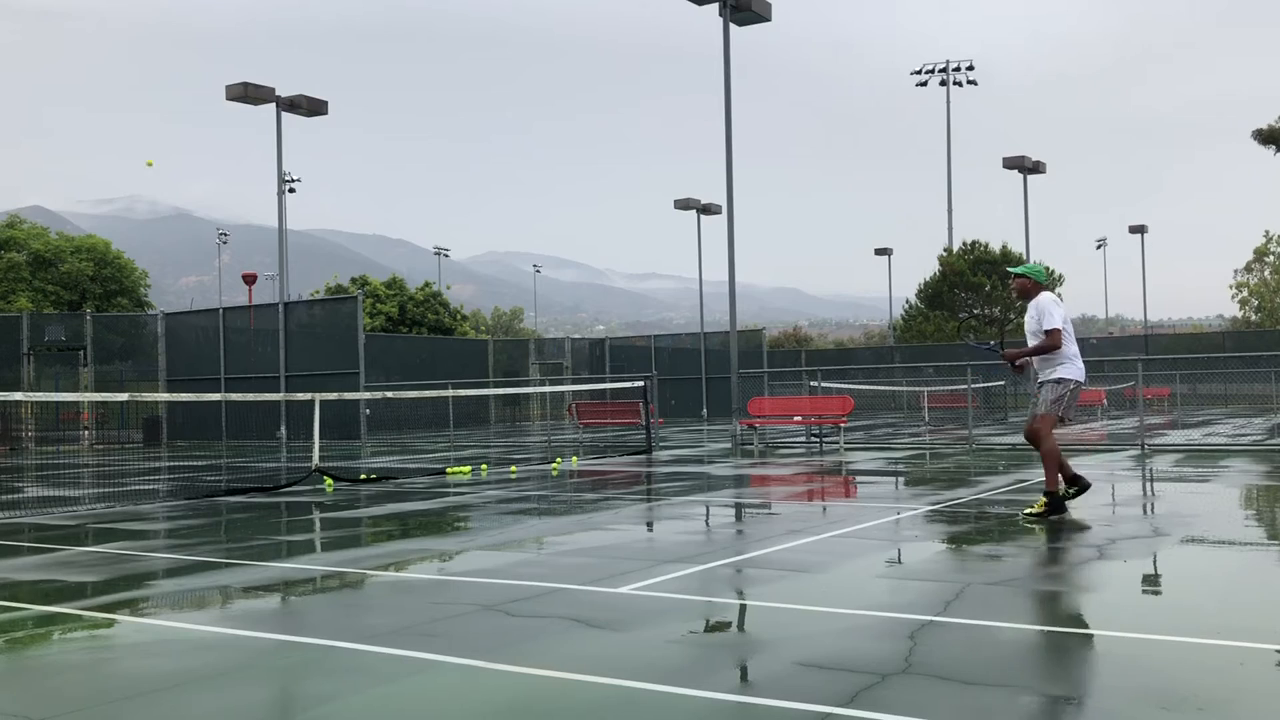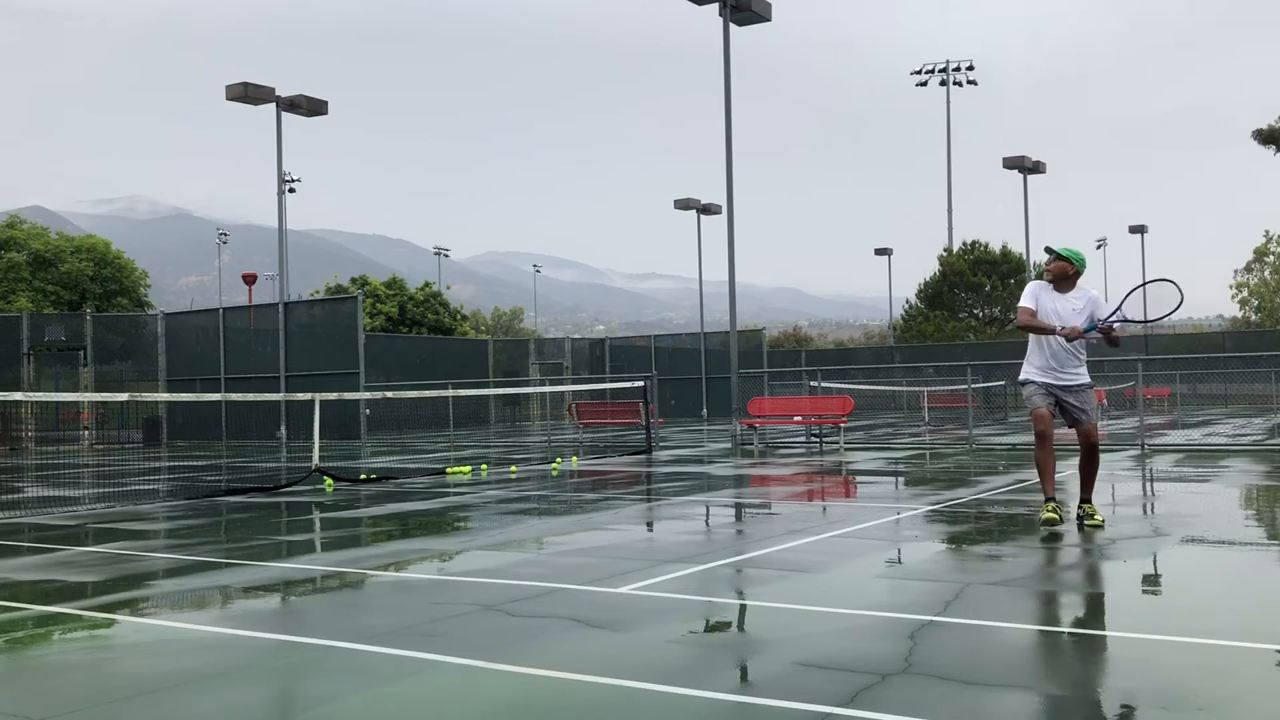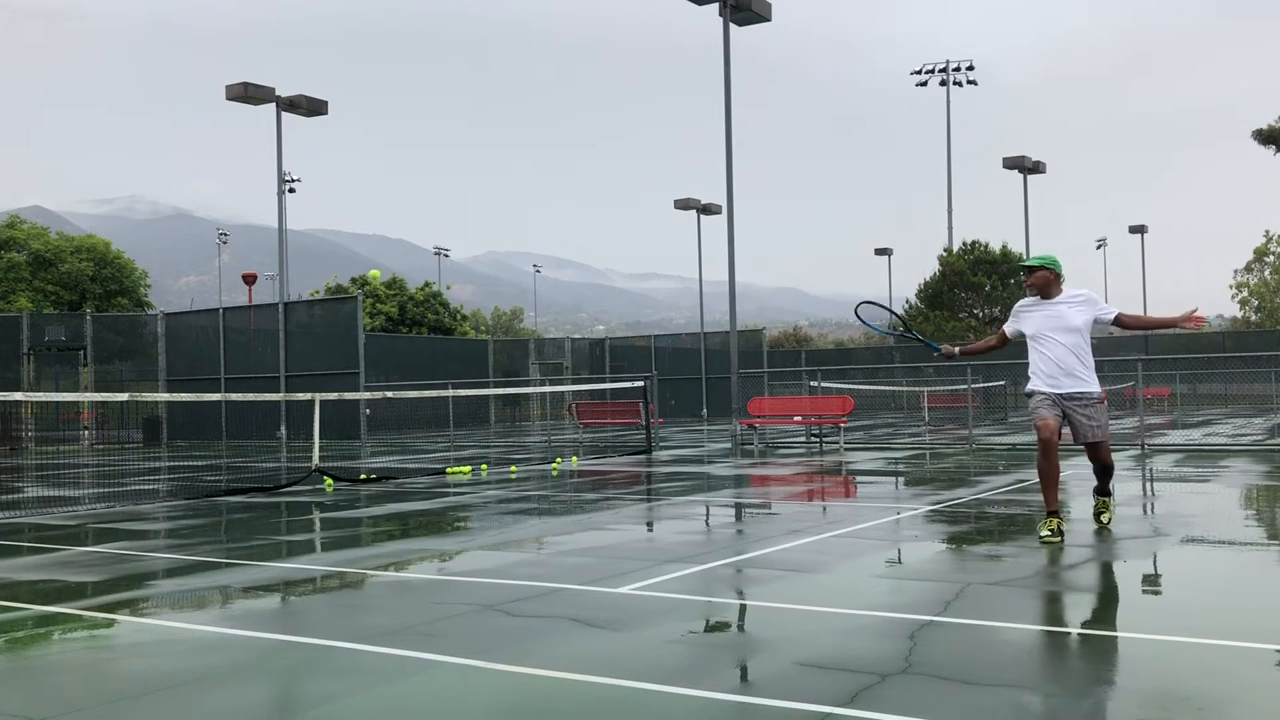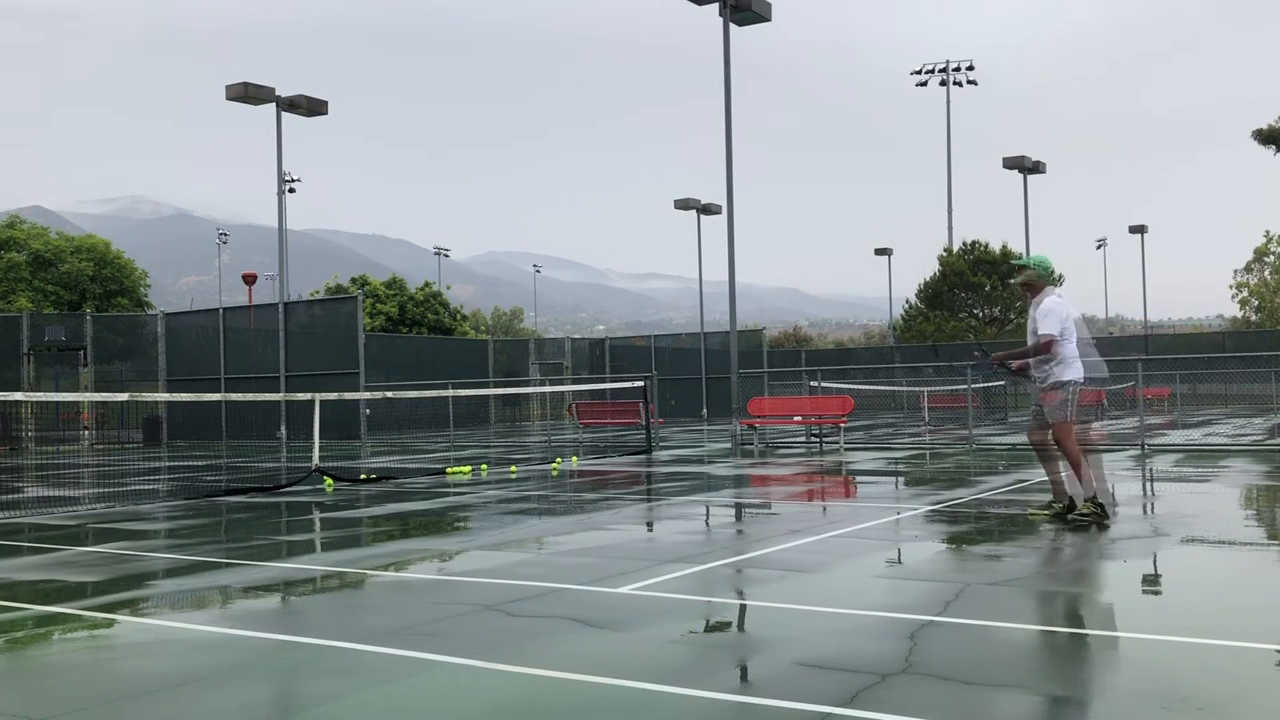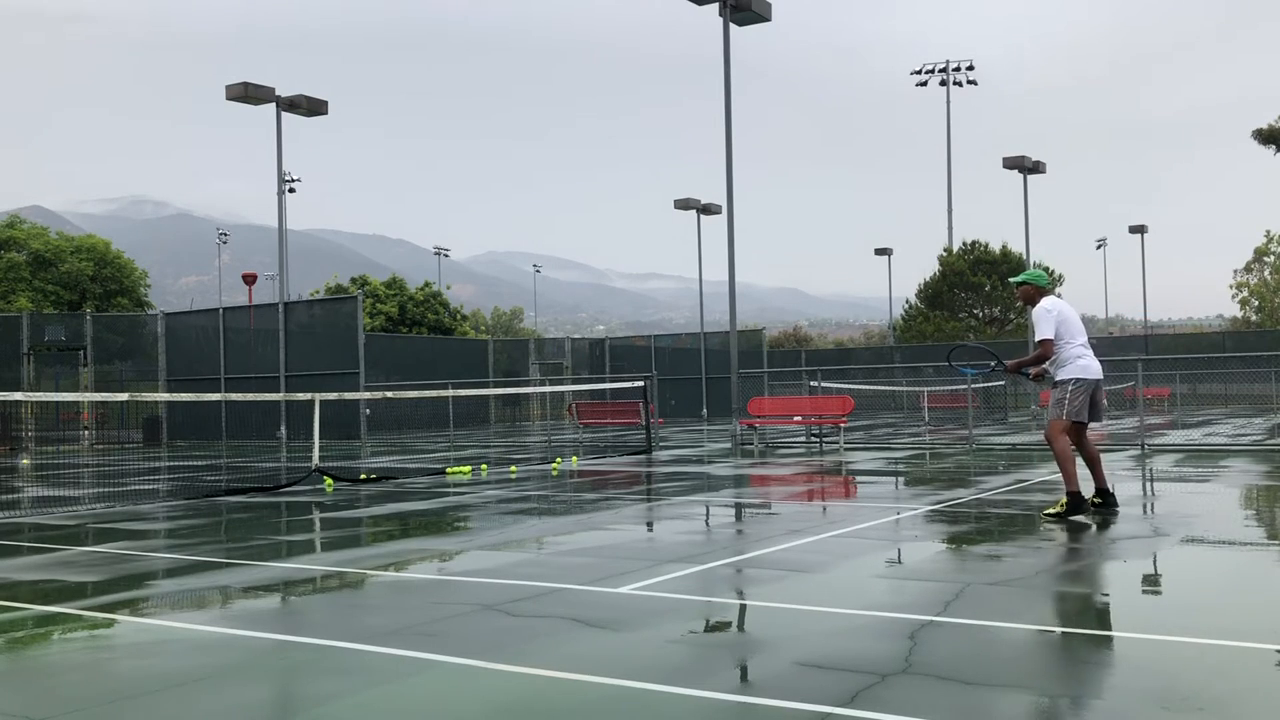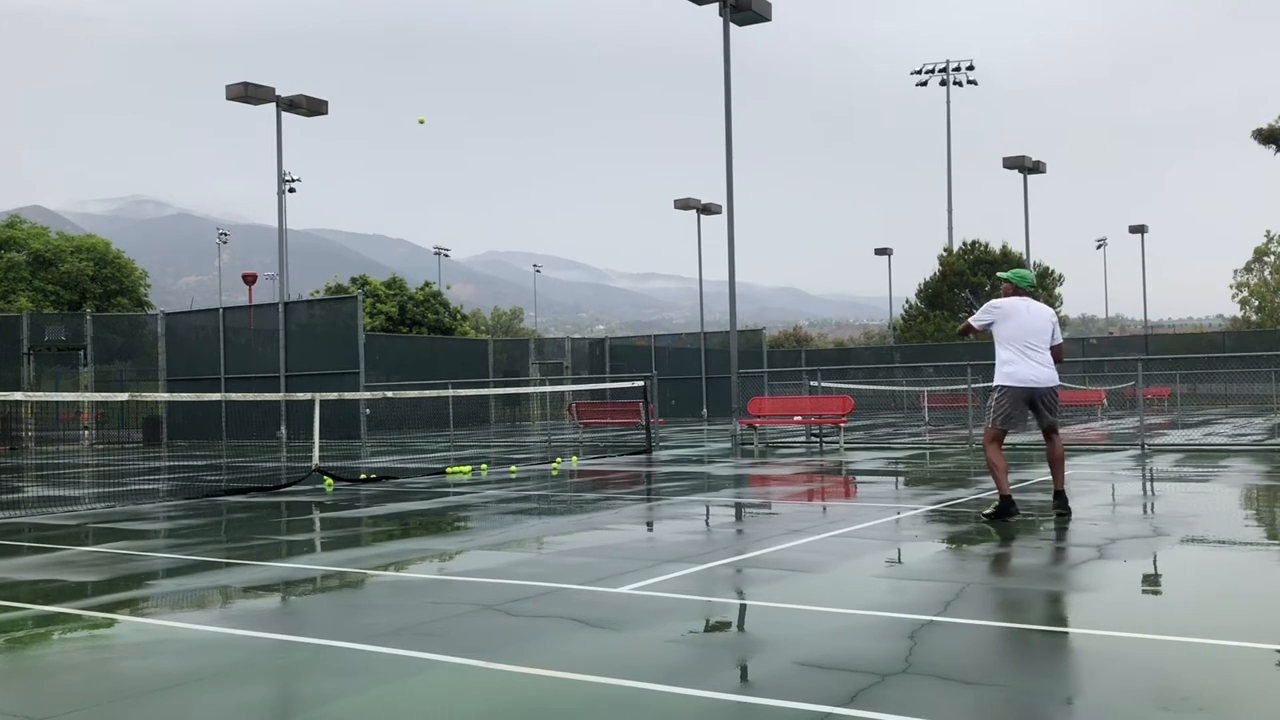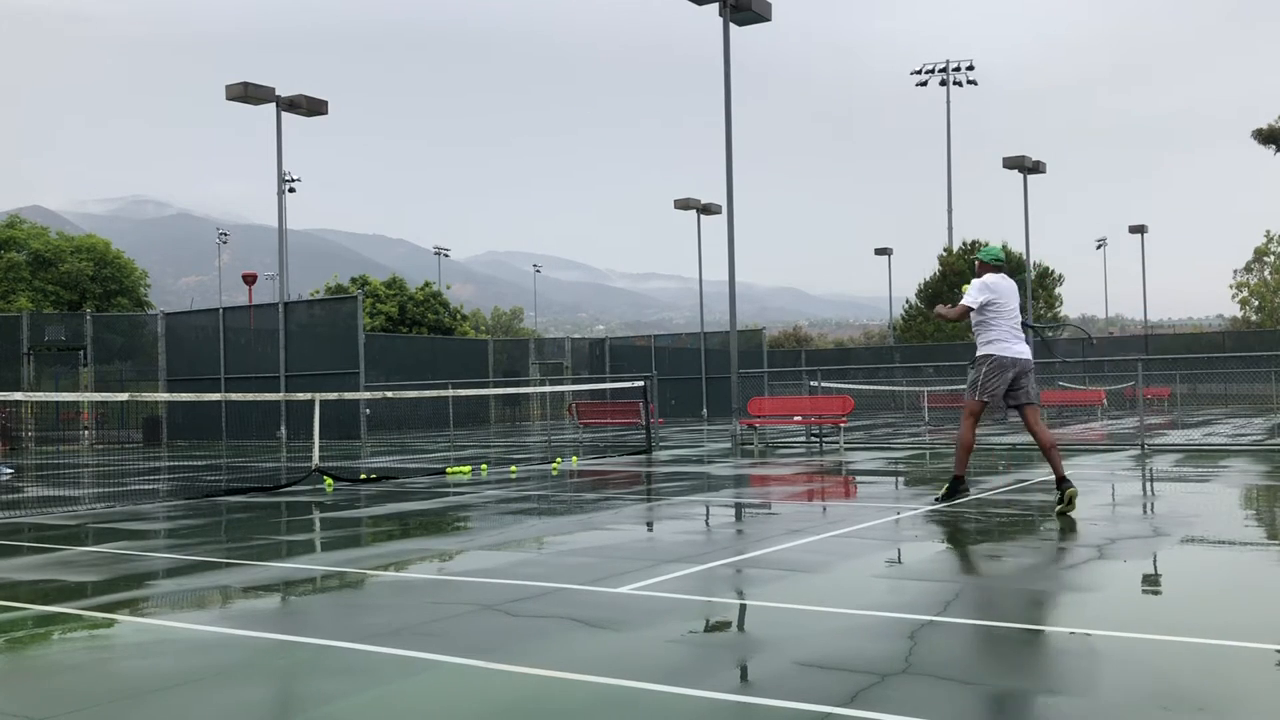
dt=0.7s
person 1, frame 1
left shoulder: (1047, 302)
right shoulder: (1032, 306)
left elbow: (1056, 342)
left wrist: (1019, 354)
right wrist: (1023, 360)
left hip: (1064, 375)
right hip: (1048, 377)
left knee: (1042, 430)
right knee: (1032, 434)
left ankle: (1052, 497)
right ankle: (1073, 479)
person 1, frame 2
left shoulder: (1091, 299)
right shoulder: (1035, 289)
left elbow: (1113, 341)
right elbow: (1022, 320)
left wrist: (1108, 333)
right wrist: (1060, 330)
left hip: (1076, 381)
right hip: (1037, 379)
left knee: (1090, 440)
right knee: (1043, 429)
left ankle: (1085, 505)
right ankle: (1050, 503)
person 1, frame 3
left shoulder: (1085, 300)
right shoulder: (1022, 308)
left elbow: (1123, 320)
right elbow: (997, 341)
left wrist: (1174, 322)
right wrist: (958, 351)
left hip: (1084, 392)
right hip: (1043, 393)
left knee: (1101, 458)
right knee: (1048, 440)
left ankle: (1103, 492)
right ankle: (1052, 517)
person 1, frame 4
left shoulder: (1050, 302)
right shoulder: (1040, 302)
left elbow: (1046, 347)
left wrist: (1007, 357)
right wrist: (1028, 364)
left hip: (1063, 380)
right hip: (1048, 382)
left knee: (1062, 437)
right knee: (1037, 438)
left ankle: (1091, 501)
right ankle: (1062, 499)
person 1, frame 5
left shoulder: (1042, 308)
right shoulder: (1058, 304)
left elbow: (1045, 351)
left wrist: (1019, 364)
right wrist: (1046, 369)
left hip: (1075, 376)
right hip: (1090, 373)
left knee: (1055, 433)
right knee: (1077, 435)
left ankle: (1074, 498)
right ankle: (1104, 495)
person 1, frame 6
left shoulder: (996, 306)
right shoulder: (1048, 312)
left elbow: (964, 329)
right elbow: (1058, 356)
left wrist: (978, 324)
left hip: (1010, 383)
right hip: (1046, 381)
left knee: (992, 442)
right knee: (1052, 435)
left ankle: (1006, 501)
right ankle: (1060, 497)
person 1, frame 7
left shoulder: (984, 282)
right shoulder: (1009, 283)
left elbow: (955, 315)
left wrist: (939, 311)
left hip: (996, 358)
right hip: (1021, 359)
left knee: (969, 418)
right knee: (1035, 425)
left ankle: (958, 482)
right ankle: (1063, 484)
